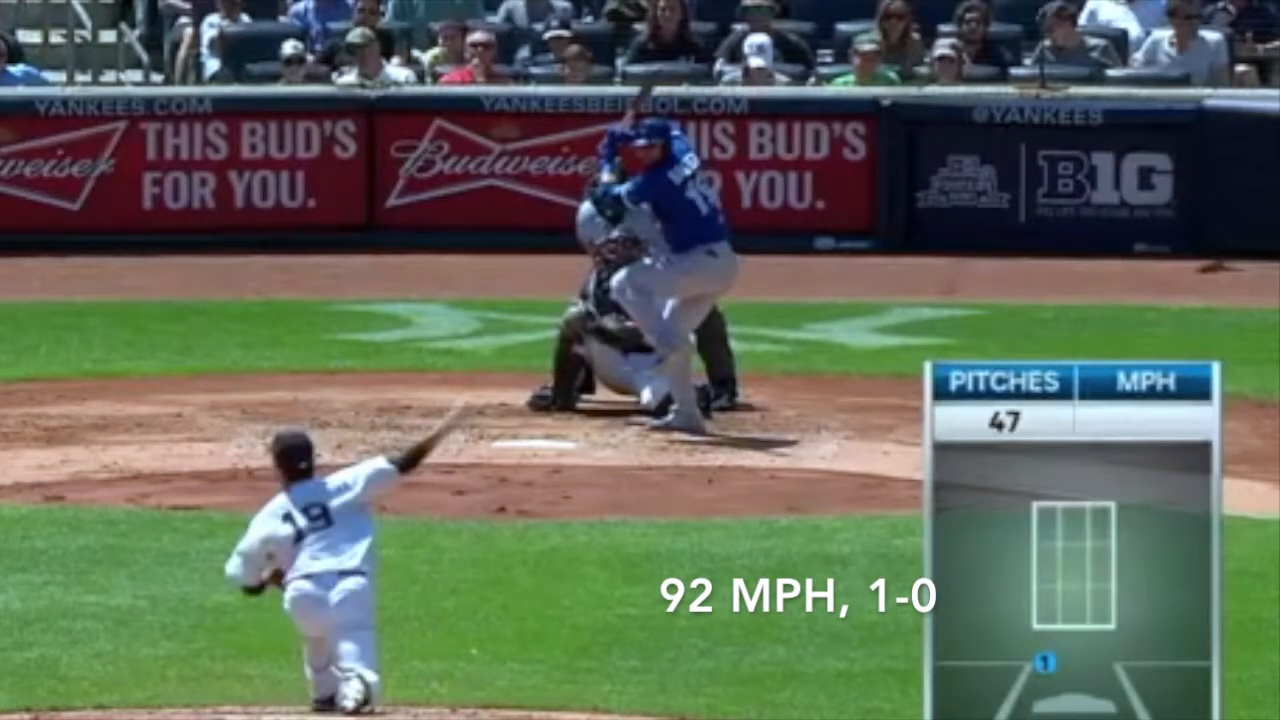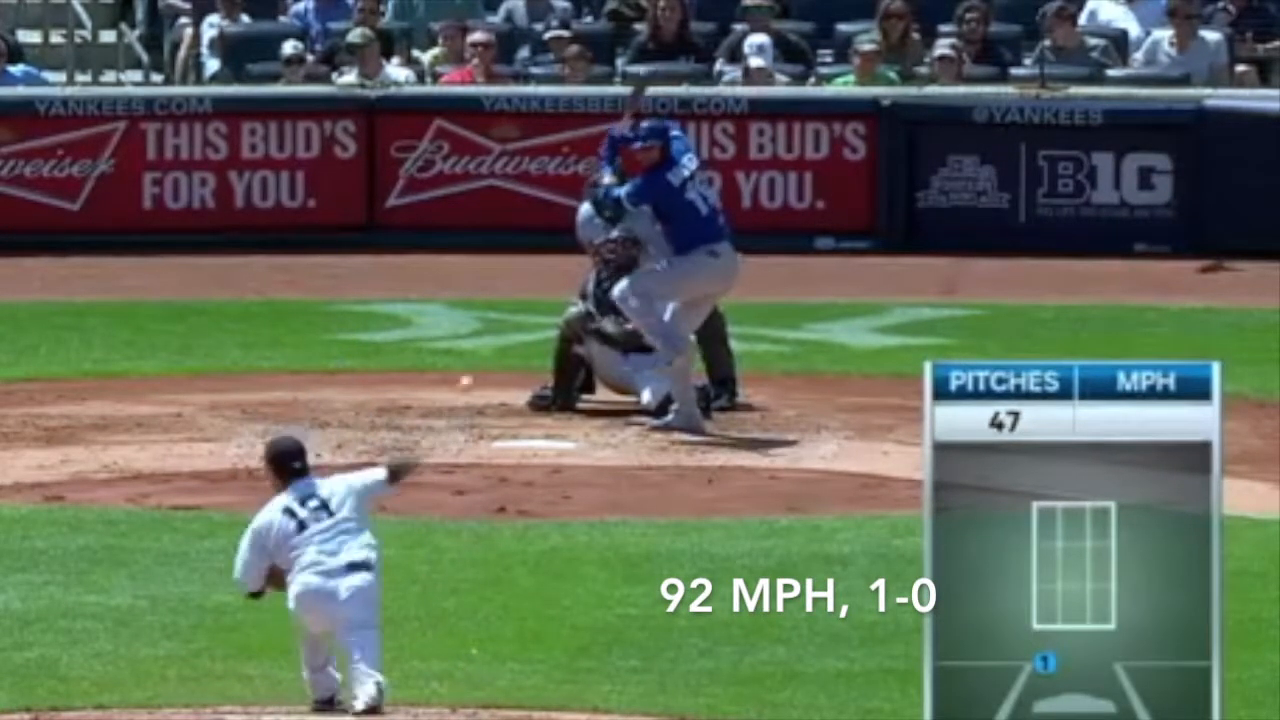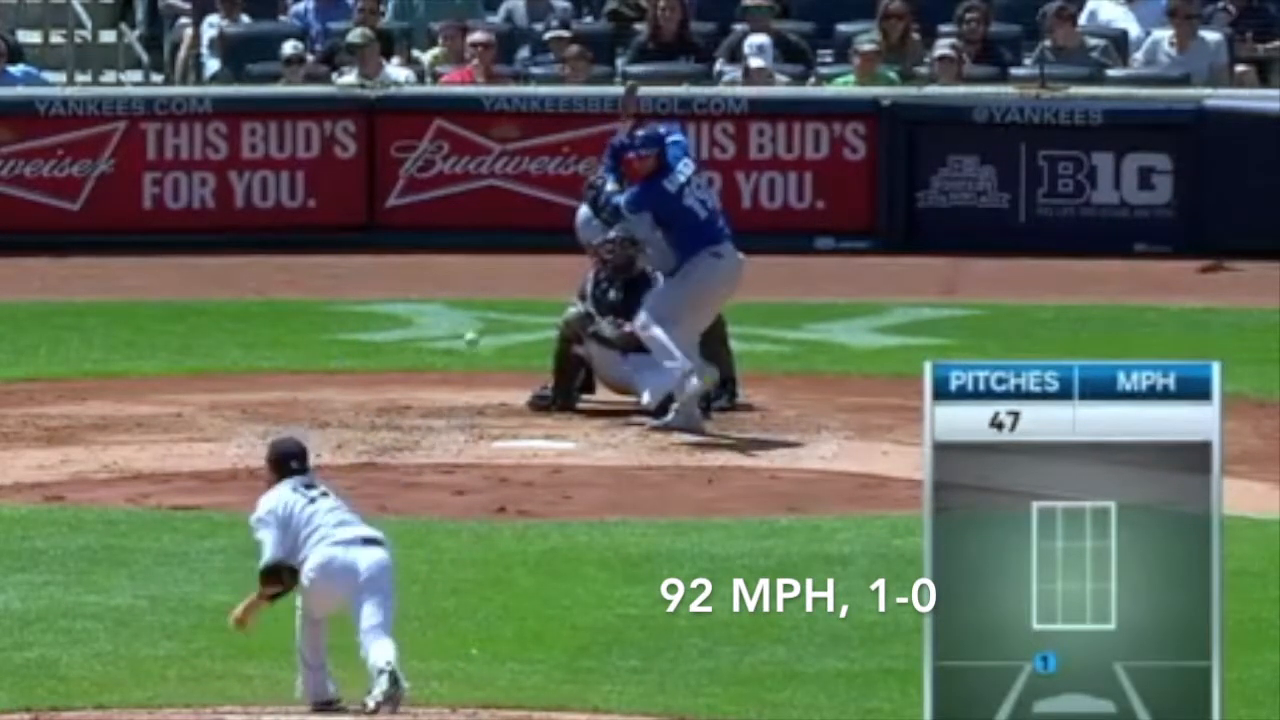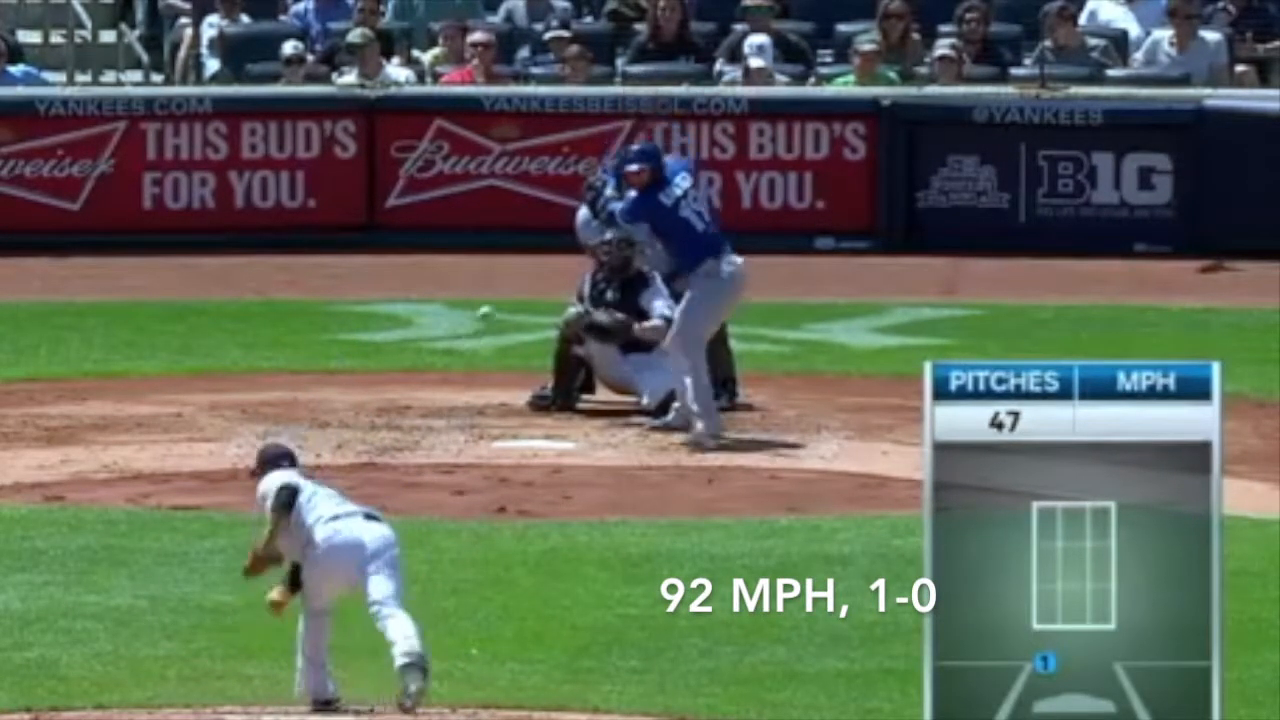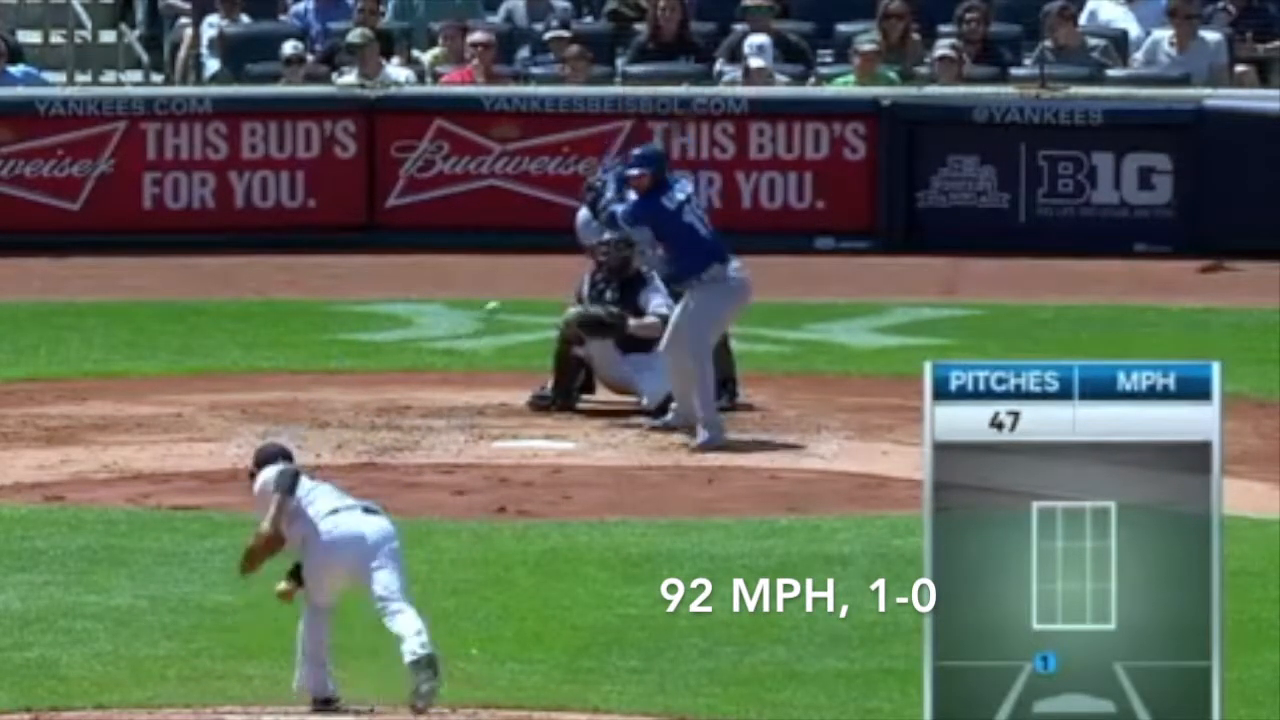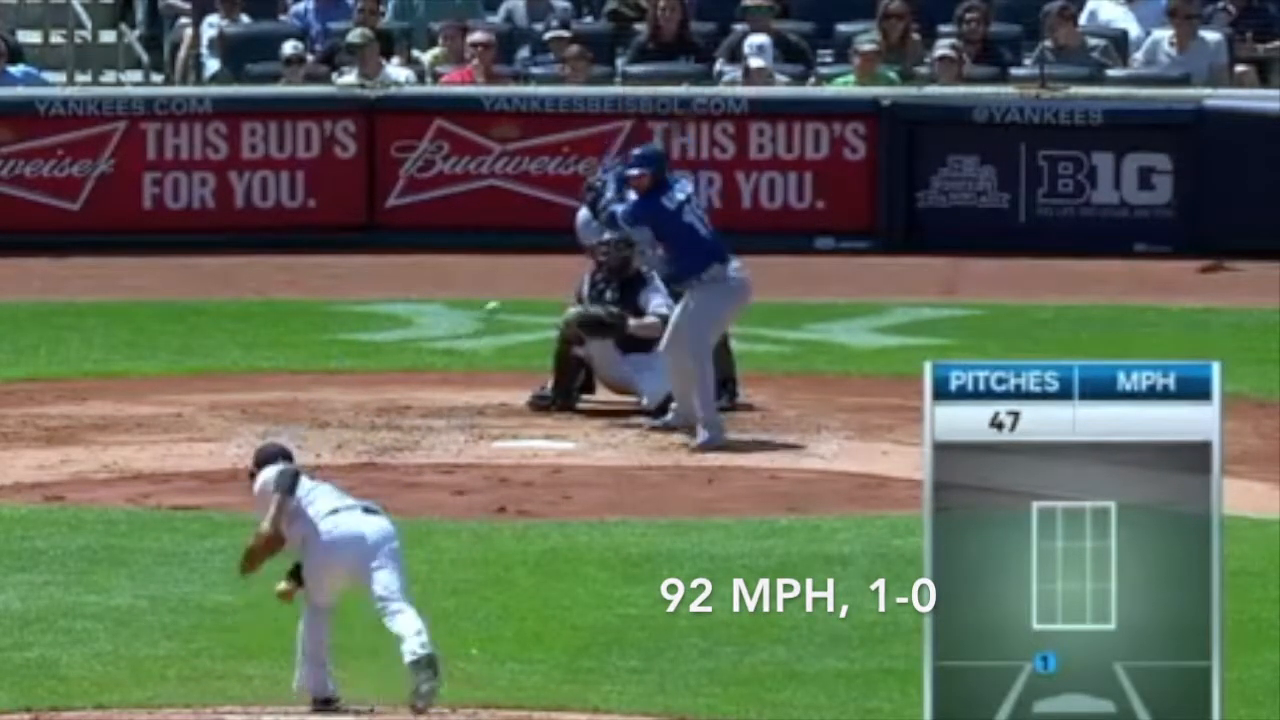
dt=0.1s
person 1, frame 1
left shoulder: (653, 180)
right shoulder: (685, 152)
left elbow: (607, 199)
right elbow: (670, 128)
left wrist: (608, 160)
right wrist: (630, 132)
left hip: (702, 260)
right hip: (721, 261)
left knee: (623, 283)
right knee: (672, 331)
left ankle: (670, 345)
right ankle: (685, 413)
person 1, frame 2
left shoulder: (652, 182)
right shoulder: (684, 152)
left elbow: (607, 201)
right elbow: (669, 128)
left wrist: (609, 163)
right wrist: (628, 133)
left hip: (704, 261)
right hip: (721, 261)
left knee: (626, 292)
right knee: (673, 332)
left ankle: (675, 348)
right ankle: (686, 413)
person 1, frame 3
left shoulder: (648, 190)
right shoulder: (681, 155)
left elbow: (609, 209)
right elbow: (671, 130)
right wrist: (638, 133)
left hip: (710, 264)
right hip: (725, 262)
left knee: (649, 322)
right knee: (679, 334)
left ankle: (689, 376)
right ankle: (684, 412)
person 1, frame 4
left shoulder: (647, 202)
right shoulder: (679, 172)
left elbow: (611, 214)
right elbow: (674, 159)
left hip: (714, 276)
right hip: (719, 272)
left knee: (686, 344)
right knee: (676, 347)
left ankle: (707, 422)
right ankle: (684, 413)
person 1, frame 5
left shoulder: (648, 206)
right shoulder: (680, 185)
left elbow: (612, 217)
left wrist: (614, 188)
left hip: (720, 283)
right hip: (702, 284)
left knee: (695, 347)
right knee: (673, 349)
left ankle: (711, 429)
right ankle: (685, 413)
person 1, frame 6
left shoulder: (648, 206)
right shoulder: (679, 185)
left elbow: (612, 217)
left wrist: (614, 187)
left hip: (720, 283)
right hip: (702, 284)
left knee: (696, 348)
right knee: (672, 349)
left ankle: (711, 429)
right ankle: (684, 413)
person 2, frame 1
left shoulder: (267, 518)
right shoulder: (350, 480)
left elbow: (245, 580)
right elbow: (401, 462)
left wrist: (275, 573)
right wrist: (442, 429)
left hip: (305, 597)
right hip: (354, 595)
left knee: (317, 627)
left ankle: (326, 694)
right ankle: (360, 687)
person 2, frame 2
left shoulder: (266, 519)
right shoulder: (341, 486)
left elbow: (250, 586)
right elbow: (390, 474)
left wrist: (270, 578)
right wrist: (405, 466)
left hip: (312, 592)
right hip: (358, 584)
left knee: (315, 623)
right knee: (363, 654)
left ankle: (324, 694)
right ankle: (367, 691)
person 2, frame 3
left shoulder: (270, 503)
right shoulder: (325, 494)
left elbow: (277, 569)
left wrist: (250, 604)
left hip: (329, 560)
right hip: (375, 555)
left knee: (311, 615)
right knee: (375, 629)
left ankle: (320, 694)
right ankle: (385, 672)
person 2, frame 4
left shoulder: (271, 481)
right shoulder: (316, 489)
left elbow: (287, 495)
right elbow: (305, 557)
left wrist: (267, 544)
right wrist: (287, 589)
left hip: (333, 534)
right hip: (377, 534)
left knee: (315, 612)
right knee: (388, 608)
left ankle: (321, 694)
right ankle: (409, 661)
person 2, frame 5
left shoulder: (270, 478)
right shoulder: (314, 487)
left elbow: (289, 475)
left wrist: (270, 521)
right wrist: (294, 581)
left hip: (334, 531)
right hip: (379, 527)
left knee: (316, 608)
right knee: (393, 602)
left ankle: (321, 692)
right ankle: (419, 655)
person 2, frame 6
left shoulder: (269, 478)
right shoulder: (312, 488)
left elbow: (289, 475)
left wrist: (271, 521)
right wrist: (294, 581)
left hip: (334, 532)
right hip: (379, 528)
left knee: (316, 609)
right knee: (393, 602)
left ankle: (321, 692)
right ankle: (419, 655)
person 3, frame 1
left shoulder: (651, 283)
right shoulder: (596, 280)
left elbow: (666, 332)
left wrist: (632, 330)
left hip: (648, 362)
right hip: (613, 365)
left knee: (660, 401)
left ankle: (699, 394)
right ankle: (563, 392)
person 3, frame 2
right shoulder: (596, 280)
left wrist: (631, 331)
left hip: (648, 362)
right hip: (614, 364)
left knee: (659, 401)
left ankle: (704, 394)
right ankle: (562, 392)
person 3, frame 3
left shoulder: (651, 283)
right shoulder: (594, 280)
left elbow: (670, 327)
left wrist: (630, 333)
left hip: (649, 363)
right hip: (614, 366)
left knee: (660, 401)
right ankle: (562, 391)
person 3, frame 4
left shoulder: (649, 282)
right shoulder: (593, 281)
left elbow: (666, 326)
left wrist: (634, 328)
left hip: (649, 362)
right hip: (613, 366)
left knee: (660, 401)
right ankle: (563, 393)
person 3, frame 5
left shoulder: (647, 282)
right shoulder: (592, 281)
left elbow: (662, 324)
left wrist: (627, 324)
left hip: (649, 362)
right hip: (615, 370)
left knee: (662, 400)
right ankle: (563, 392)
person 3, frame 6
left shoulder: (646, 282)
right shoulder: (592, 281)
left elbow: (662, 324)
left wrist: (627, 324)
left hip: (649, 362)
right hip: (614, 369)
left knee: (662, 400)
right ankle: (563, 391)
